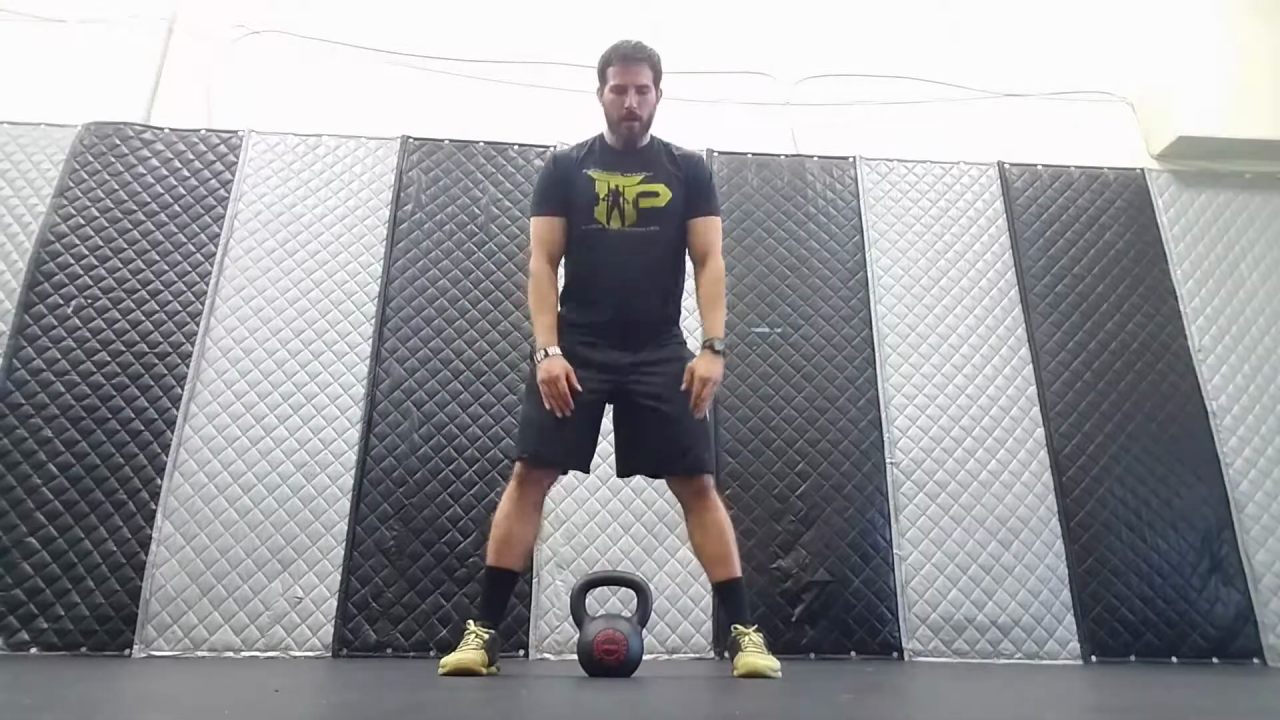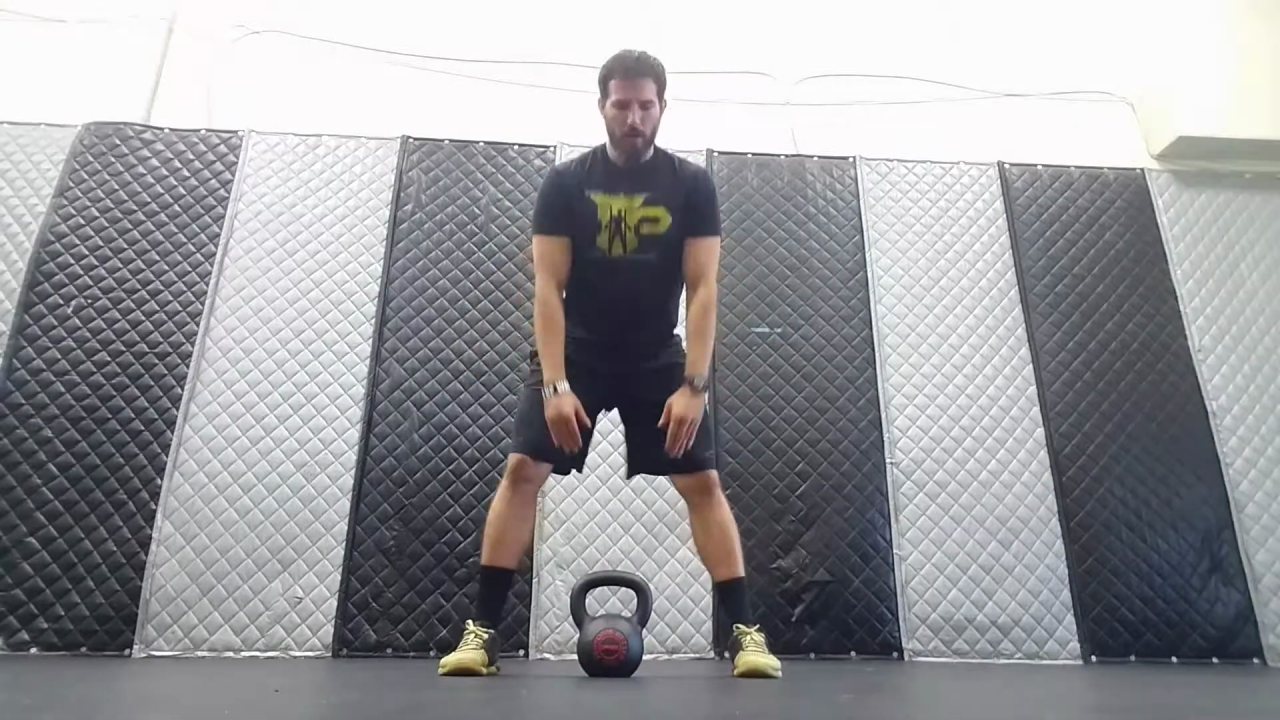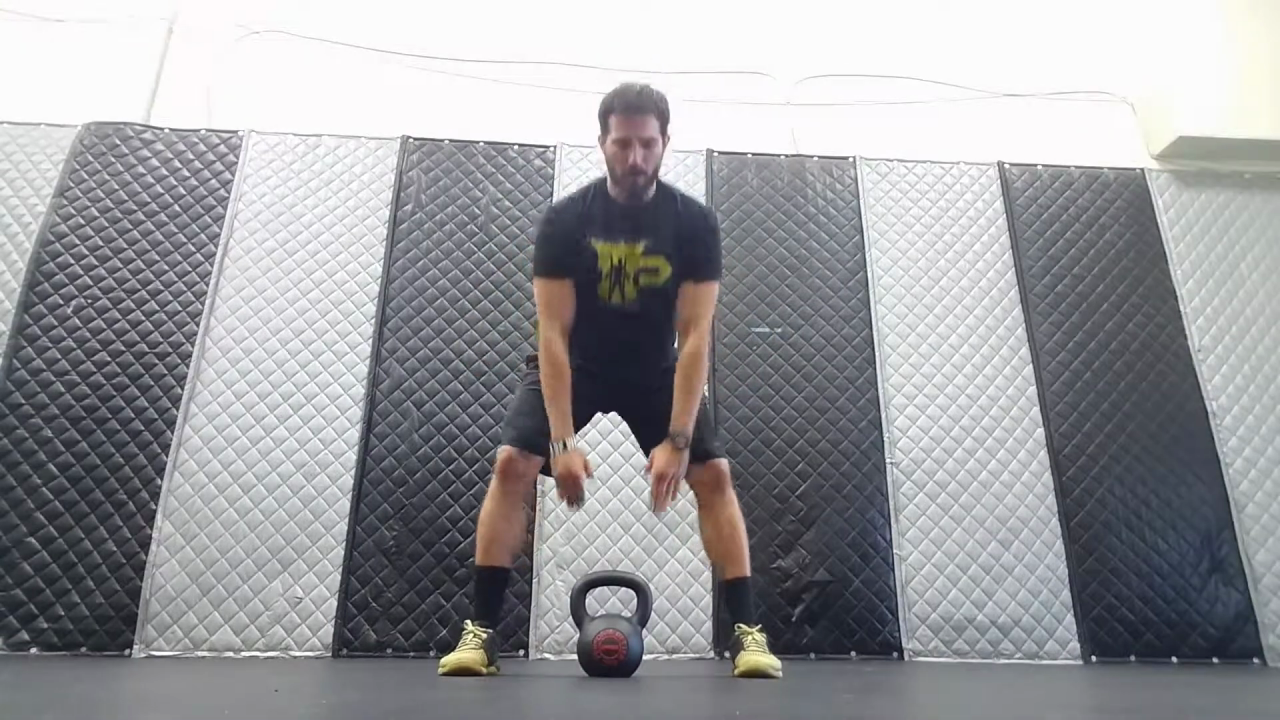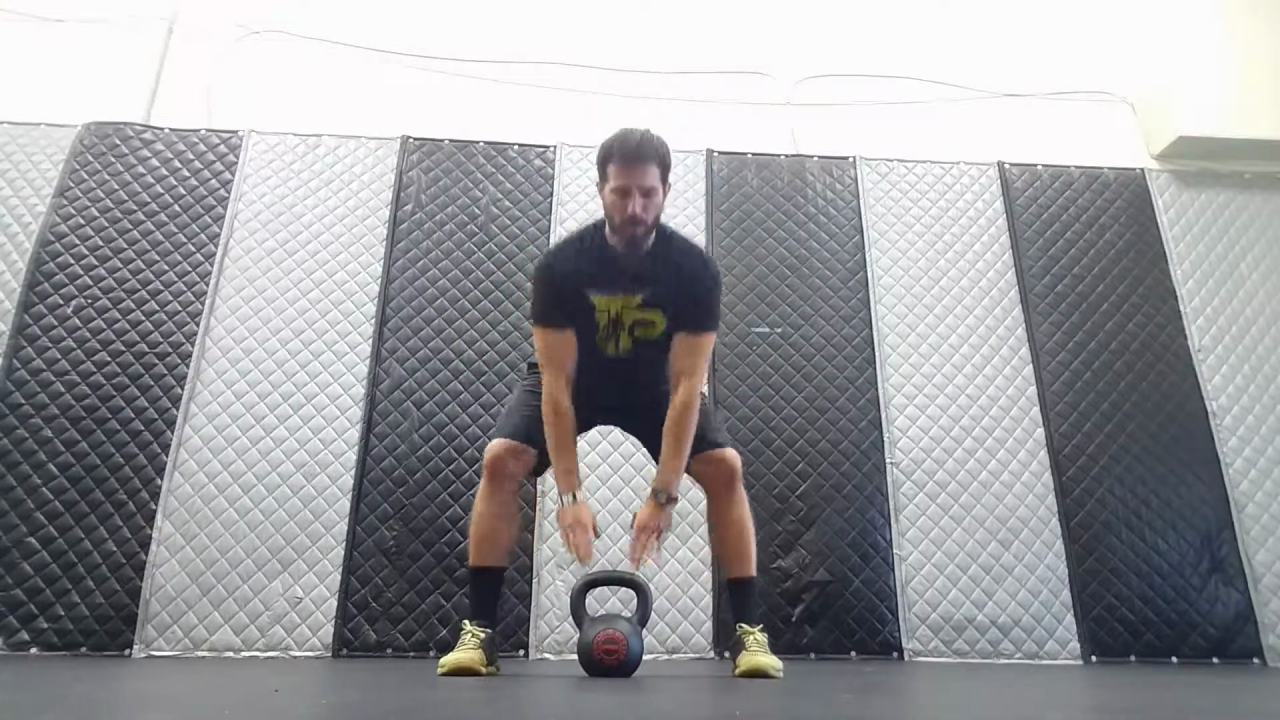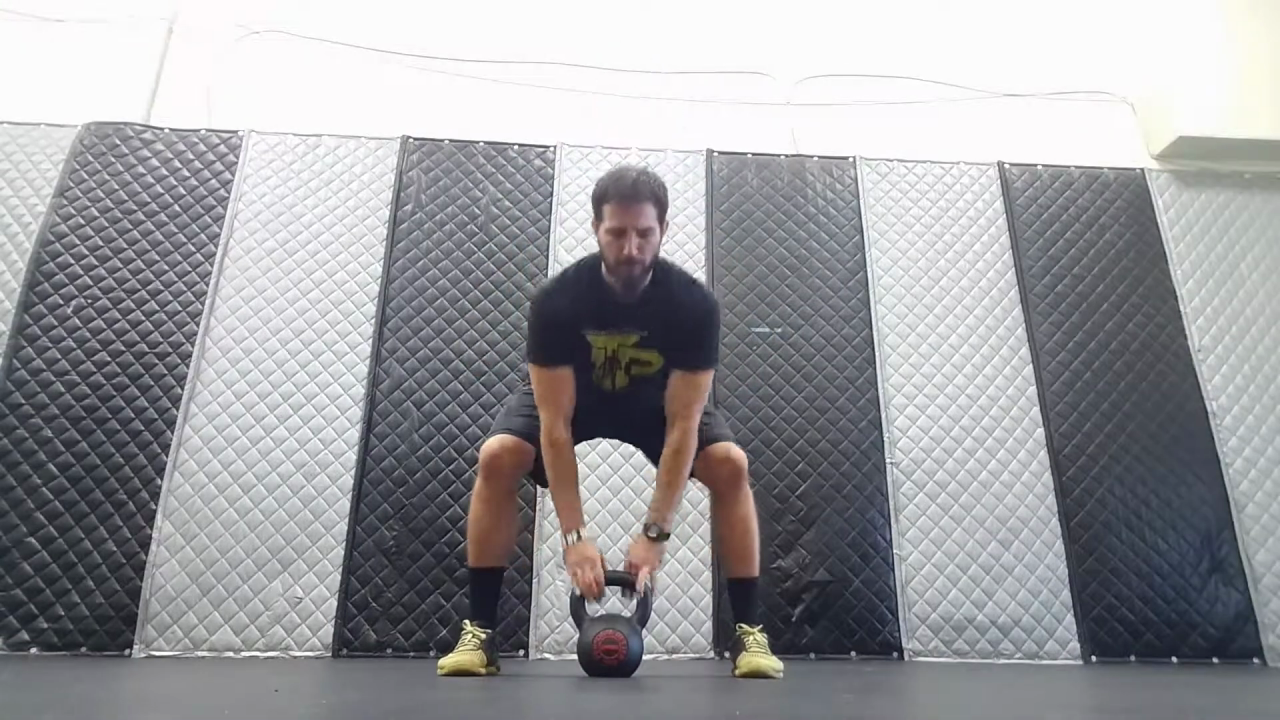
dt=0.1s
person 1, frame 1
left shoulder: (687, 170)
right shoulder: (565, 167)
left elbow: (709, 261)
right elbow: (542, 262)
left wrist: (712, 347)
right wrist: (548, 349)
left hip: (659, 352)
right hip: (576, 347)
left knee: (696, 484)
right knee: (530, 475)
left ankle: (743, 631)
right ankle: (483, 631)
person 1, frame 2
left shoulder: (692, 186)
right shoulder: (565, 184)
left elbow: (703, 288)
right elbow: (548, 288)
left wrist: (692, 384)
right wrist: (555, 382)
left hip: (657, 357)
right hip: (575, 350)
left knee: (701, 479)
right knee: (524, 469)
left ankle: (745, 631)
right ankle: (482, 632)
person 1, frame 3
left shoulder: (694, 222)
right shoulder: (565, 220)
left elbow: (695, 335)
right elbow: (553, 333)
left wrist: (676, 440)
right wrist: (563, 439)
left hip: (655, 368)
right hip: (575, 366)
left knee: (714, 475)
right knee: (512, 465)
left ankle: (747, 631)
right ankle: (481, 630)
person 1, frame 4
left shoulder: (695, 270)
right shoulder: (561, 265)
left elbow: (687, 387)
right elbow: (556, 386)
left wrist: (662, 495)
right wrist: (570, 496)
left hip: (654, 385)
right hip: (574, 378)
left knee: (724, 468)
right knee: (502, 461)
left ankle: (748, 631)
right ankle: (480, 630)
person 1, frame 5
left shoulder: (693, 304)
right shoulder: (557, 301)
left elbow: (682, 424)
right elbow: (555, 424)
left wrist: (654, 534)
right wrist: (575, 537)
left hip: (655, 404)
right hip: (570, 402)
left knee: (731, 466)
right knee: (497, 459)
left ankle: (749, 632)
right ankle: (479, 631)
